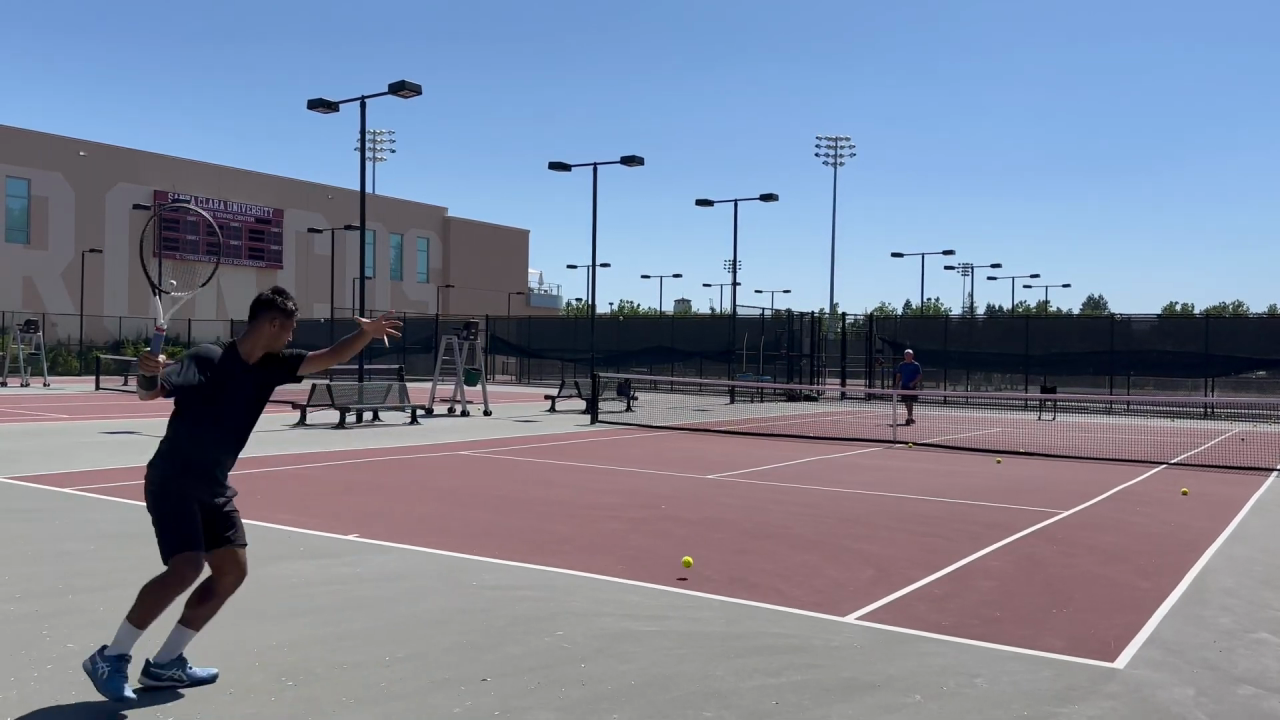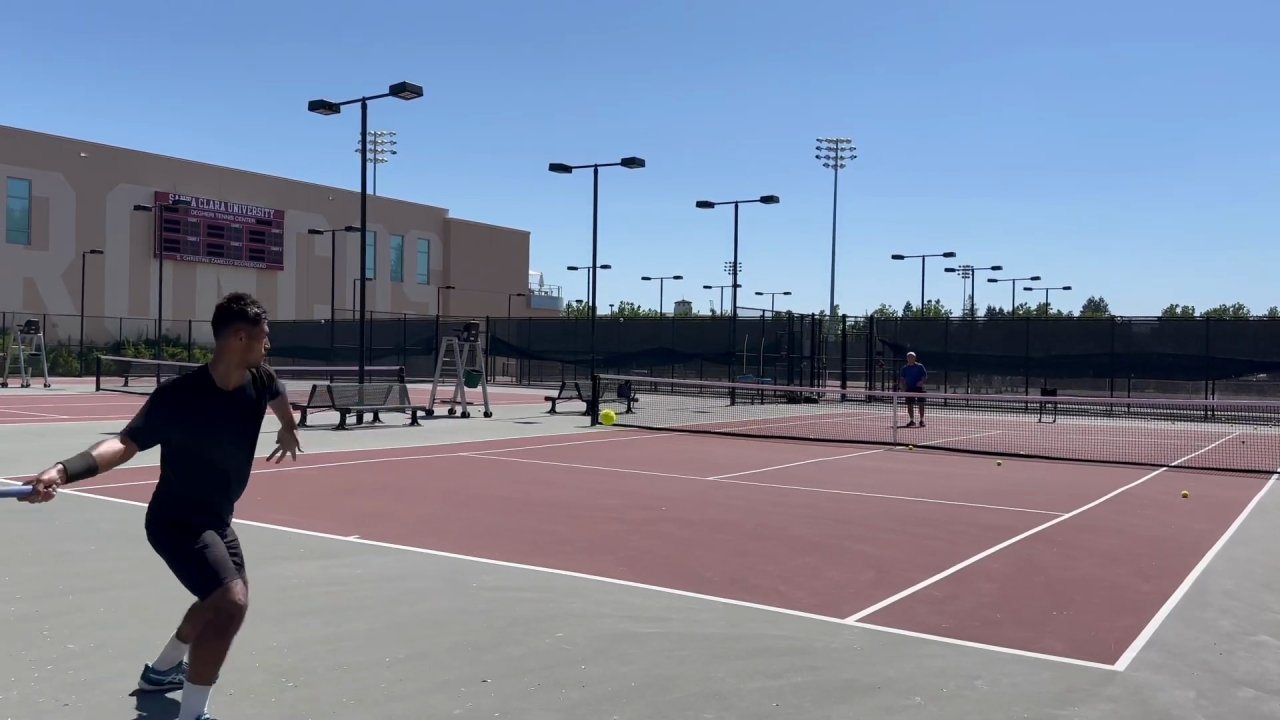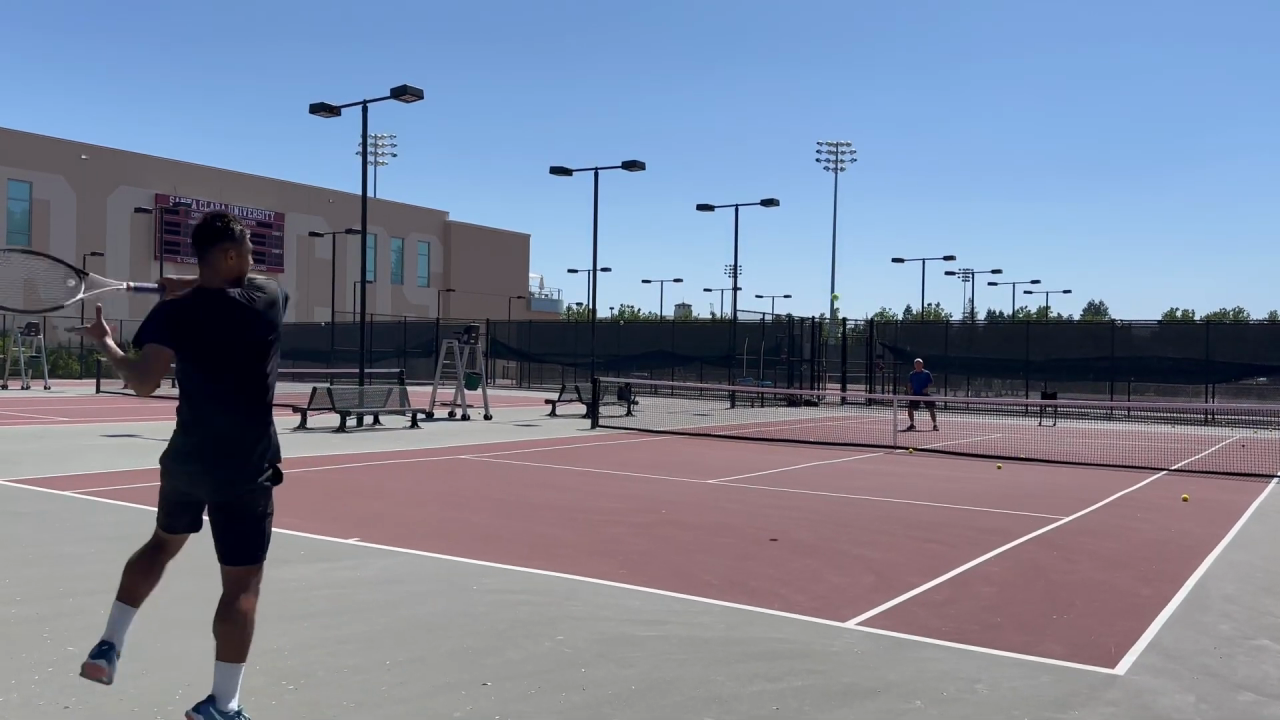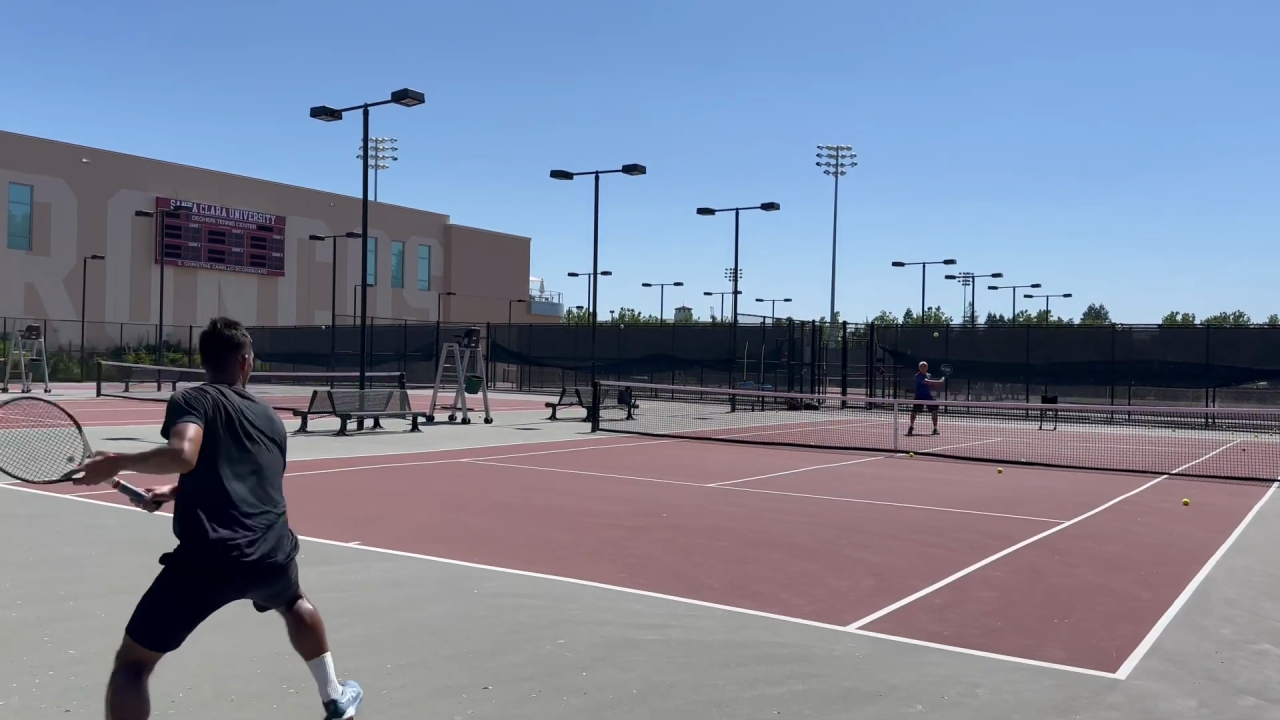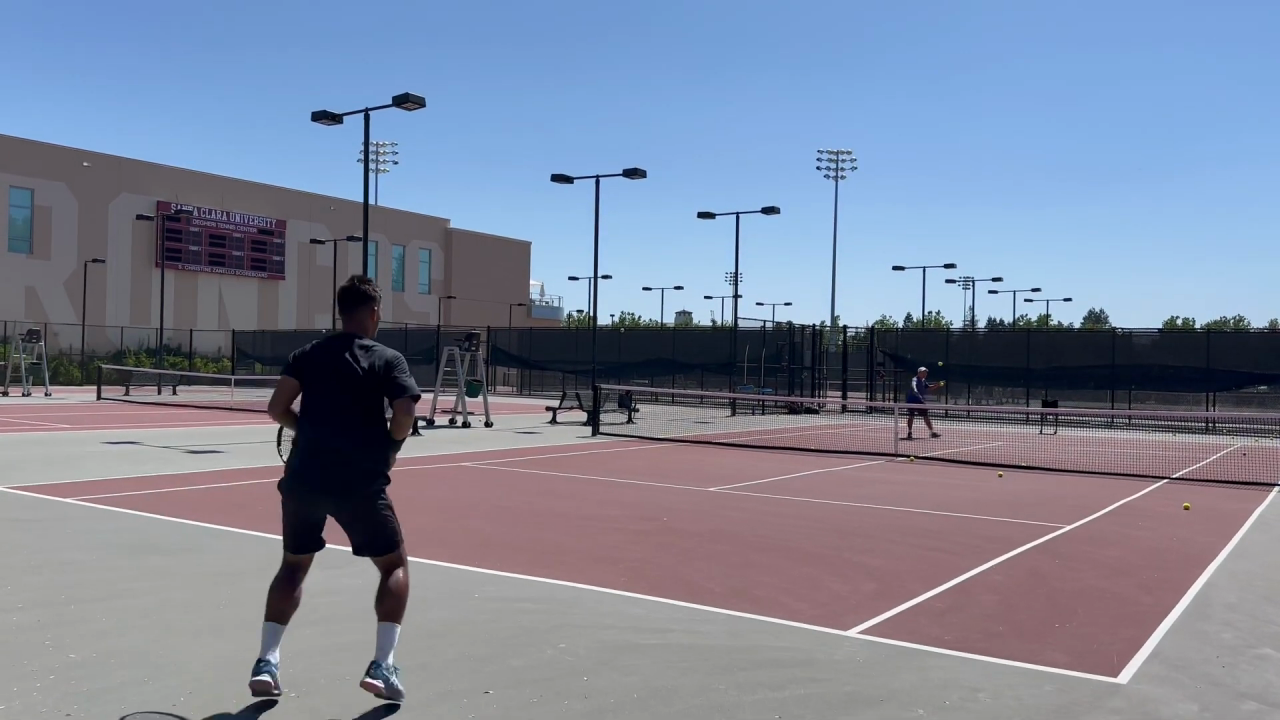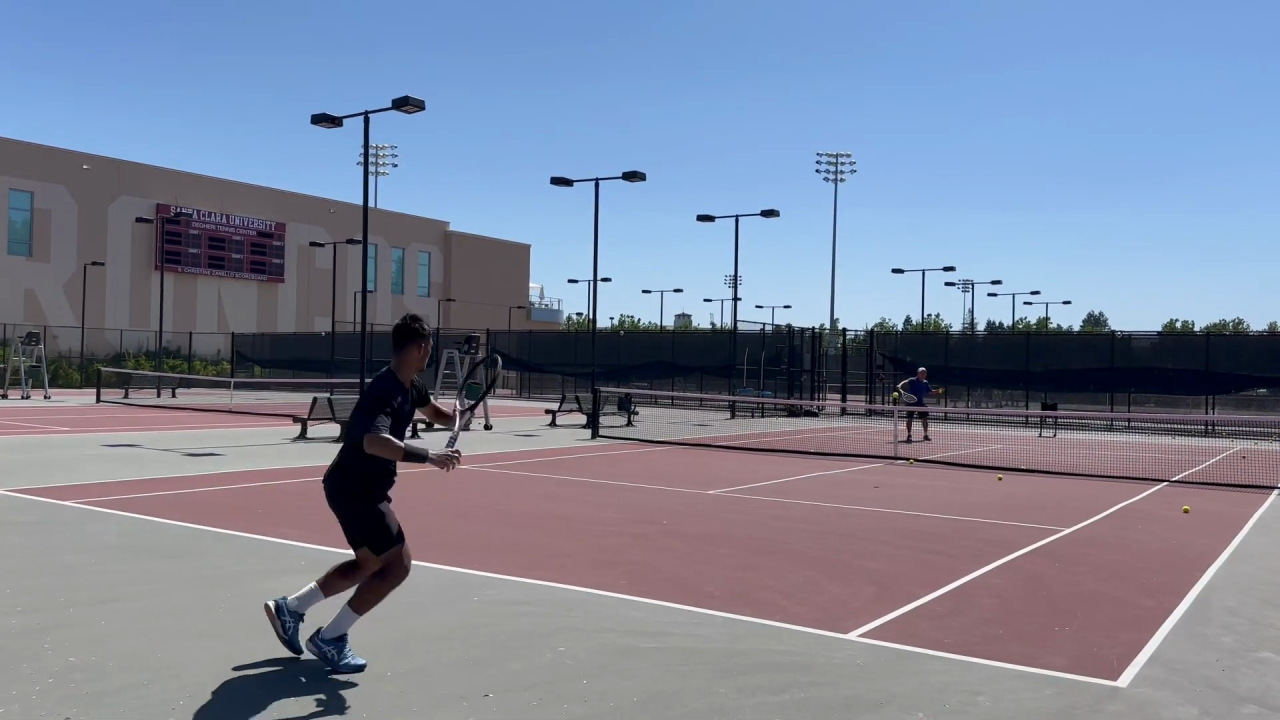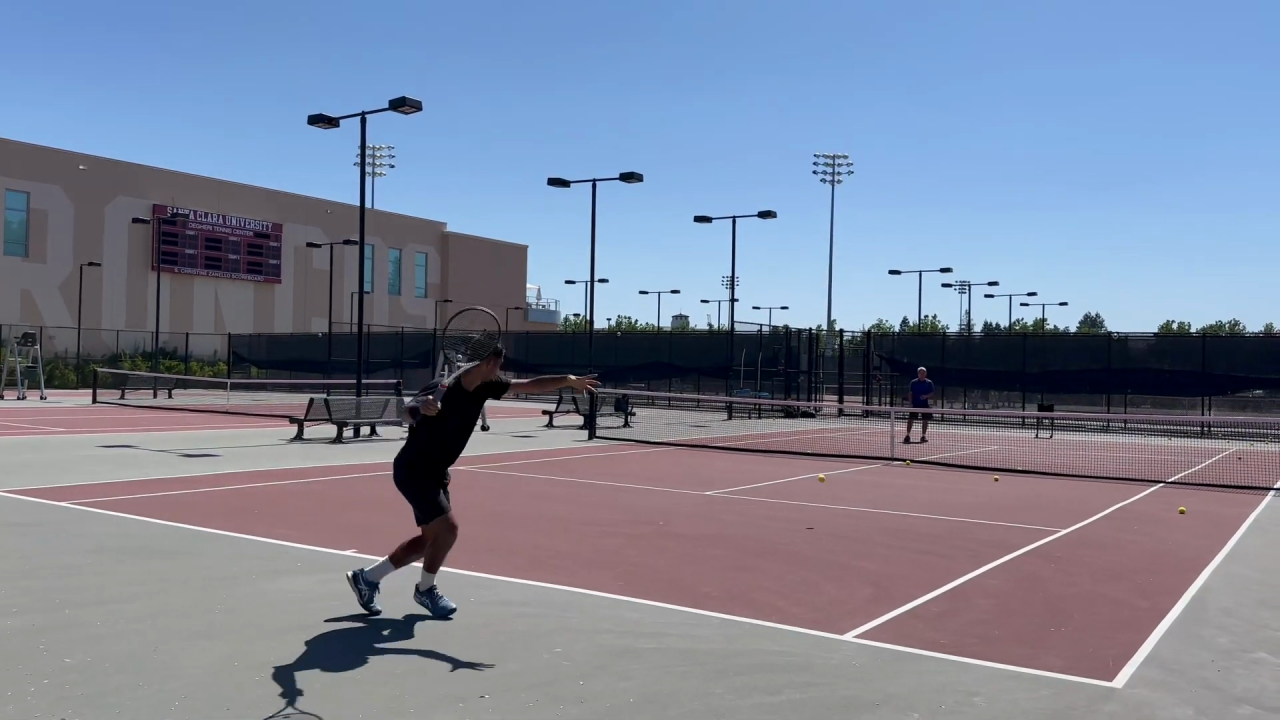
dt=0.4s
person 1, frame 1
left shoulder: (271, 363)
right shoulder: (206, 358)
left elbow: (331, 357)
right elbow: (150, 392)
left wrist: (366, 333)
right wrist: (149, 372)
left hip: (212, 484)
right hip: (171, 481)
left knee: (232, 571)
right knee: (185, 568)
left ankle: (165, 662)
right ankle: (111, 656)
person 1, frame 2
left shoulder: (258, 380)
right shoulder: (177, 395)
left elbow: (277, 393)
right elbow: (124, 444)
left wrist: (288, 427)
right wrist: (62, 472)
left hip: (216, 521)
right hip: (181, 524)
left knee: (226, 596)
right knee: (231, 604)
left ankle: (163, 669)
person 1, frame 3
left shoulder: (174, 311)
right shoulder: (266, 298)
left elbow: (144, 381)
left wrist: (105, 345)
right wrist: (182, 284)
left hip: (186, 459)
right hip: (244, 469)
left knee: (162, 545)
right knee: (241, 585)
left ankle: (107, 649)
person 1, frame 4
left shoulder: (191, 399)
right shoulder: (270, 418)
left elbow: (182, 457)
left wrist: (117, 463)
left hip: (204, 560)
right hip: (270, 554)
left knee: (132, 662)
right knee: (295, 604)
person 1, frame 5
left shoulder: (307, 355)
right shoulder: (388, 359)
left elbow: (277, 409)
right elbow: (406, 411)
left wrist: (313, 433)
right wrist: (391, 449)
left hip: (303, 480)
right hip: (360, 485)
left knee: (293, 568)
right knee: (394, 566)
left ankle: (266, 664)
right ankle: (381, 666)
person 1, frame 6
left shoulder: (410, 384)
right shoulder: (390, 393)
left elbow: (433, 411)
right elbow: (375, 443)
left wrist: (454, 417)
right wrist: (428, 456)
left hip: (346, 485)
right hip: (358, 490)
left knee: (367, 564)
right knee: (397, 565)
left ankle: (290, 608)
right ankle: (330, 637)
person 1, frame 7
left shoulder: (483, 386)
right shoulder: (440, 389)
left elbow: (529, 386)
right elbow: (409, 412)
left wrist: (567, 381)
right wrist: (423, 408)
left hip: (432, 472)
right hip: (413, 471)
left knee: (432, 534)
right knee: (447, 527)
left ankle: (366, 577)
right ankle: (425, 588)
